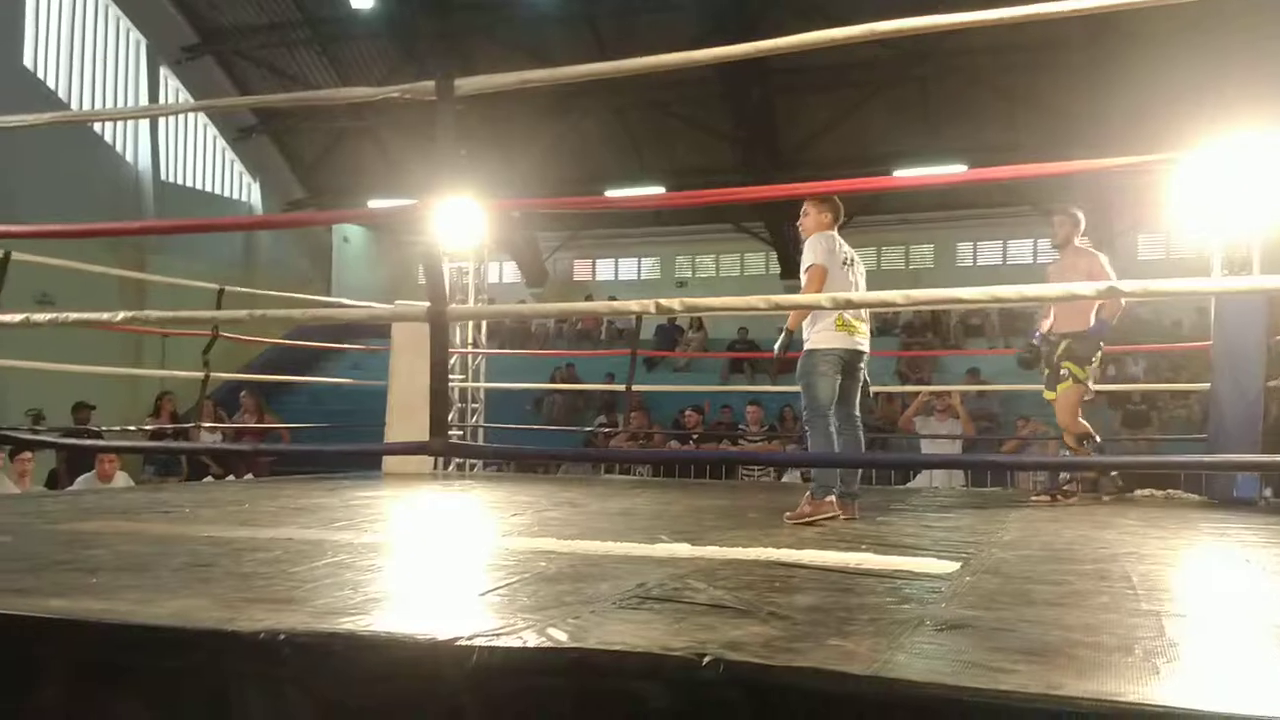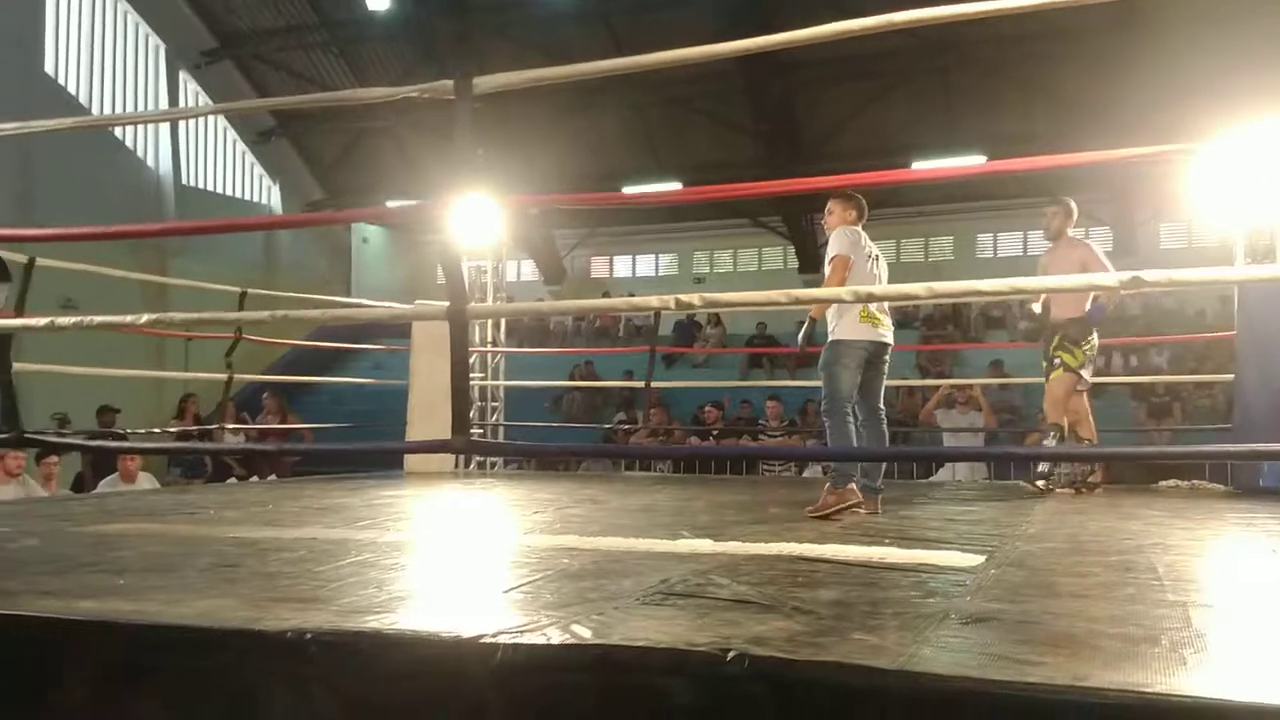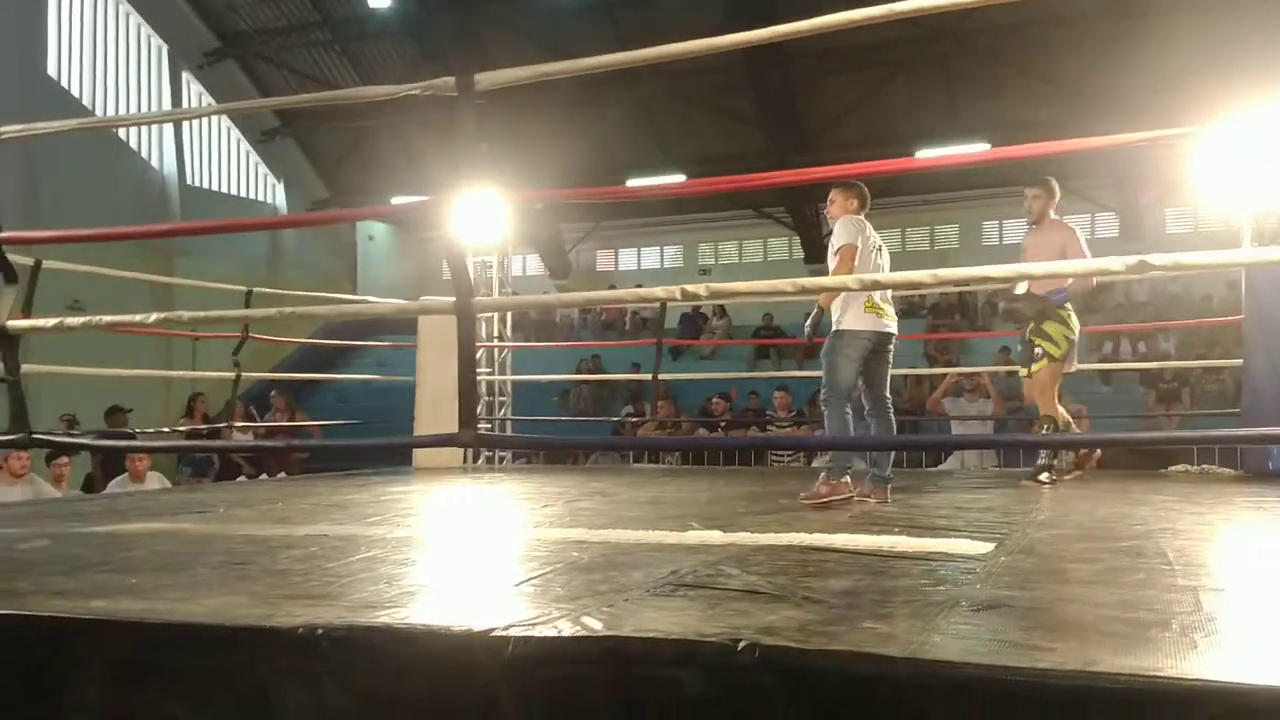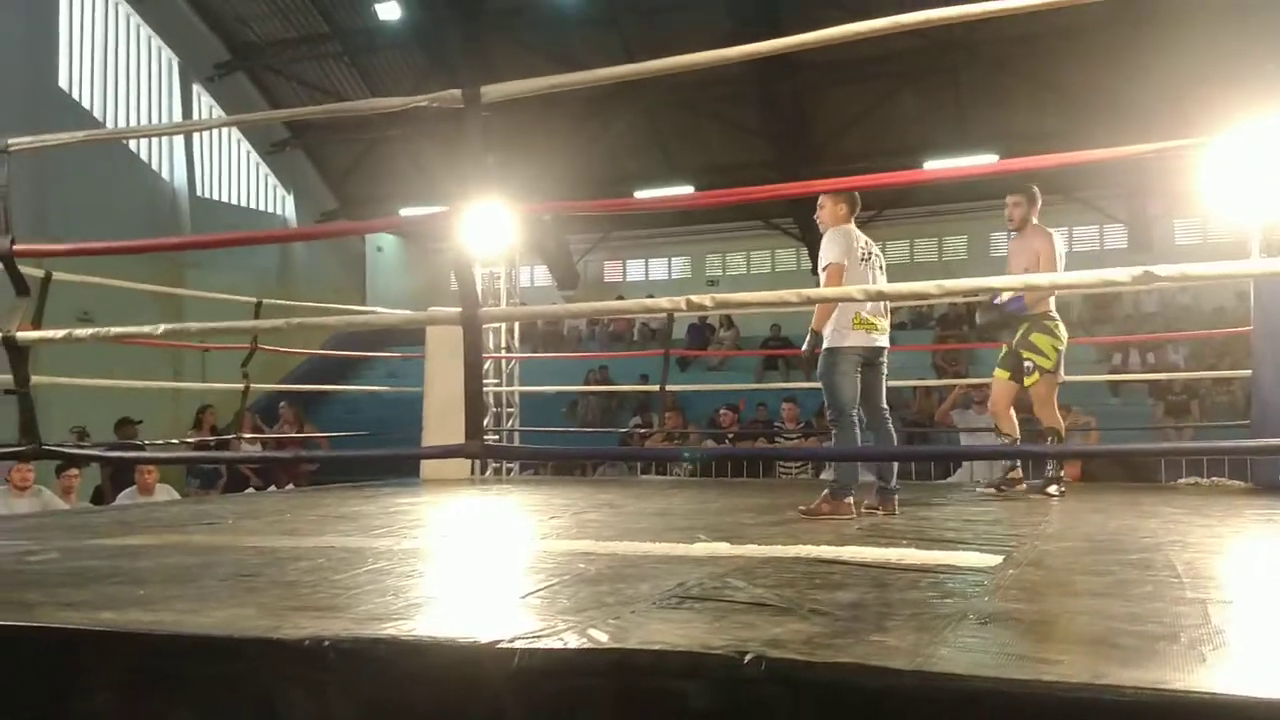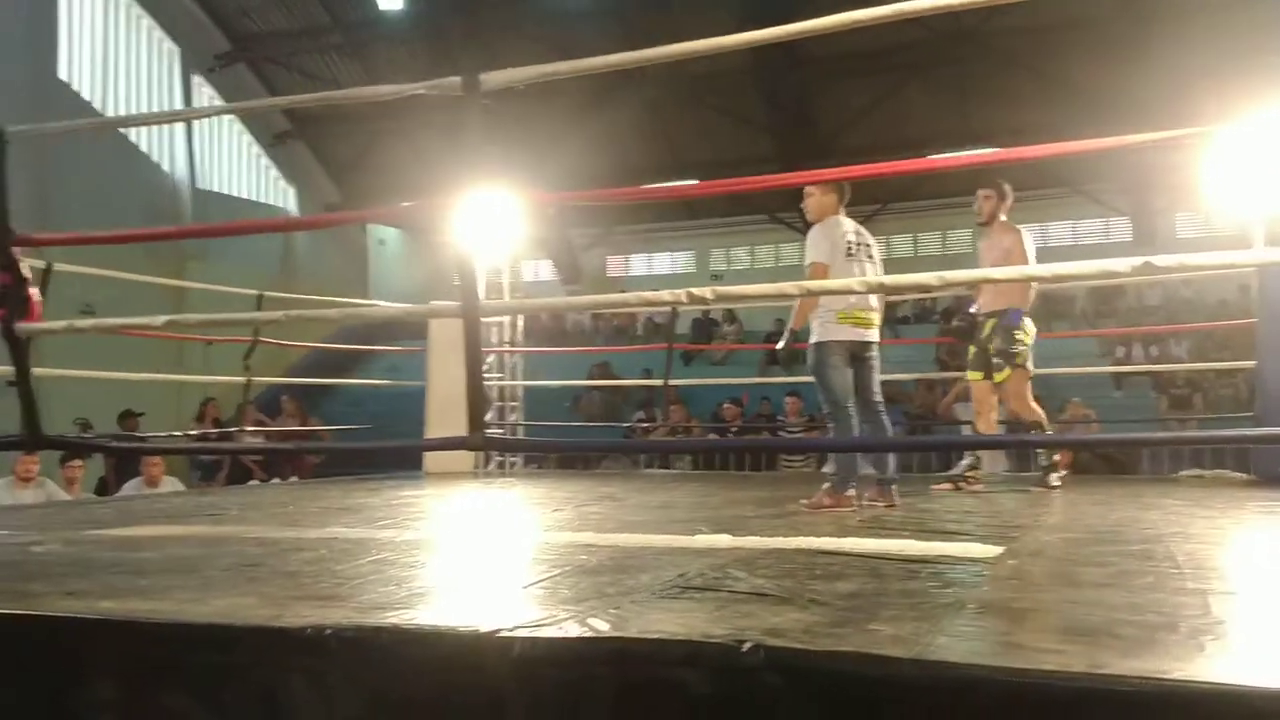
dt=0.3s
person 1, frame 1
left shoulder: (819, 241)
right shoulder: (851, 256)
left elbow: (813, 287)
left wrist: (787, 331)
right wrist: (860, 368)
left hip: (825, 342)
right hip: (856, 343)
left knee: (819, 417)
right knee: (848, 420)
left ankle: (822, 496)
right ankle: (847, 498)
person 1, frame 2
left shoulder: (845, 235)
right shoulder: (874, 253)
left elbow: (837, 276)
left wrist: (811, 319)
left hip: (851, 334)
right hip: (880, 335)
left knee: (837, 408)
right knee: (872, 414)
left ankle: (843, 484)
right ankle: (870, 493)
person 1, frame 3
left shoulder: (849, 225)
right shoulder: (876, 241)
left elbow: (846, 265)
left wrist: (819, 309)
left hip: (855, 325)
right hip: (883, 325)
left knee: (836, 399)
right knee: (879, 405)
left ankle: (837, 477)
right ankle: (879, 482)
person 1, frame 4
left shoulder: (836, 235)
right shoulder: (871, 246)
left elbow: (833, 285)
left wrist: (814, 331)
left hip: (845, 340)
right hip: (875, 339)
left knee: (844, 418)
right knee: (878, 416)
left ankle: (841, 497)
right ankle: (886, 494)
person 1, frame 5
left shoulder: (823, 231)
right shoulder: (864, 236)
left elbow: (815, 285)
right elbow: (879, 290)
left wrist: (791, 330)
left hip: (833, 333)
right hip: (866, 333)
left knee: (840, 411)
right knee: (872, 409)
left ankle: (842, 490)
right ankle: (886, 485)
person 2, frame 1
left shoulder: (1092, 260)
right shoulder: (1054, 268)
left elbow: (1115, 300)
left wrist: (1095, 337)
right wrist: (1036, 340)
left hip: (1080, 344)
right hip: (1055, 345)
left knee: (1067, 417)
right knee: (1067, 419)
right ankle: (1065, 482)
person 2, frame 2
left shoulder: (1084, 251)
right shoulder: (1047, 258)
left elbow: (1112, 287)
right elbow: (1040, 299)
left wrist: (1090, 320)
right wrist: (1035, 314)
left hip: (1076, 336)
right hip: (1053, 335)
left knee: (1054, 404)
right knee: (1076, 409)
left ankle: (1046, 472)
right ankle: (1090, 474)
person 2, frame 3
left shoulder: (1066, 233)
right shoulder: (1029, 239)
left elbow: (1087, 279)
left wrist: (1047, 301)
right wrist: (1019, 297)
left hip: (1056, 319)
right hip: (1033, 322)
left knee: (1043, 395)
right knee: (1040, 397)
left ankle: (1046, 463)
person 2, frame 4
left shoulder: (1046, 240)
right shoulder: (1014, 245)
left elbow: (1047, 288)
left wrist: (1006, 308)
right wrist: (998, 305)
left hip: (1042, 328)
right hip: (1018, 330)
left knee: (1044, 406)
right knee: (998, 403)
left ankle: (1054, 475)
right ankle: (1012, 470)
person 2, frame 5
left shoulder: (1014, 237)
right shoulder: (984, 241)
left elbow: (1025, 283)
left wrist: (1013, 325)
right wrist: (971, 313)
left hip: (1006, 324)
right hip: (983, 325)
left knee: (1019, 400)
right knee: (980, 403)
left ankle: (1050, 465)
right ankle: (970, 469)
